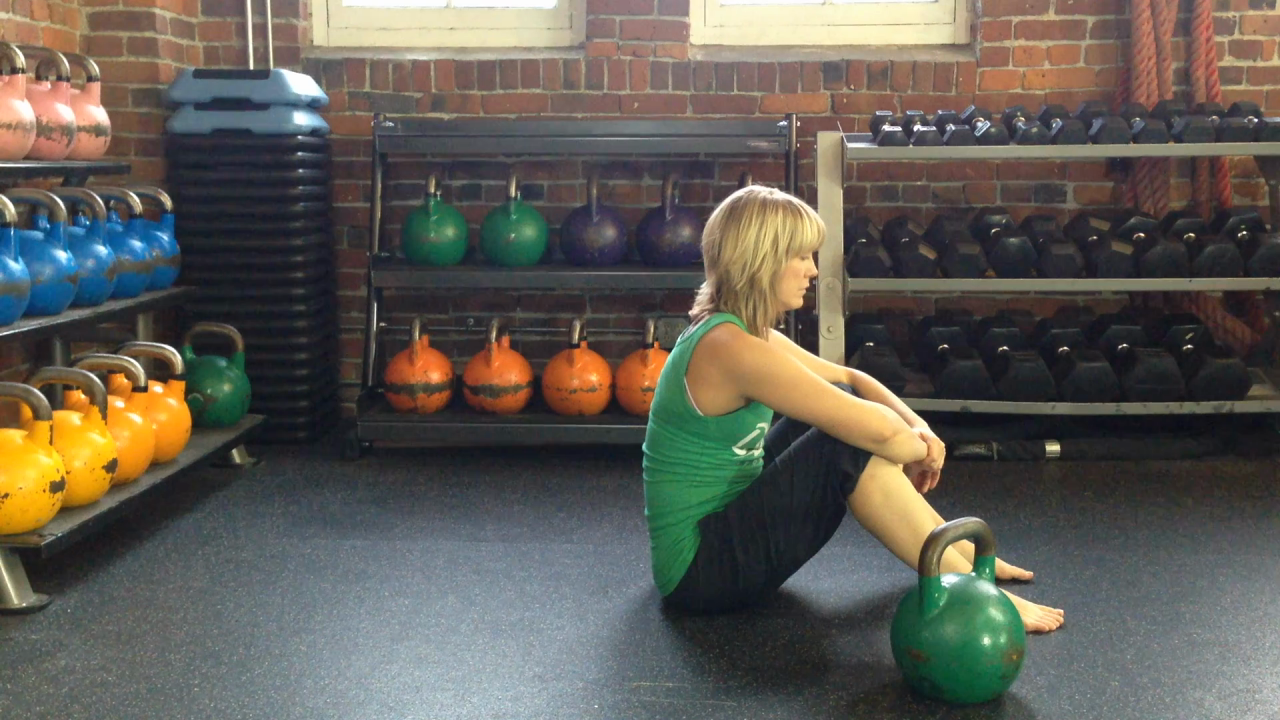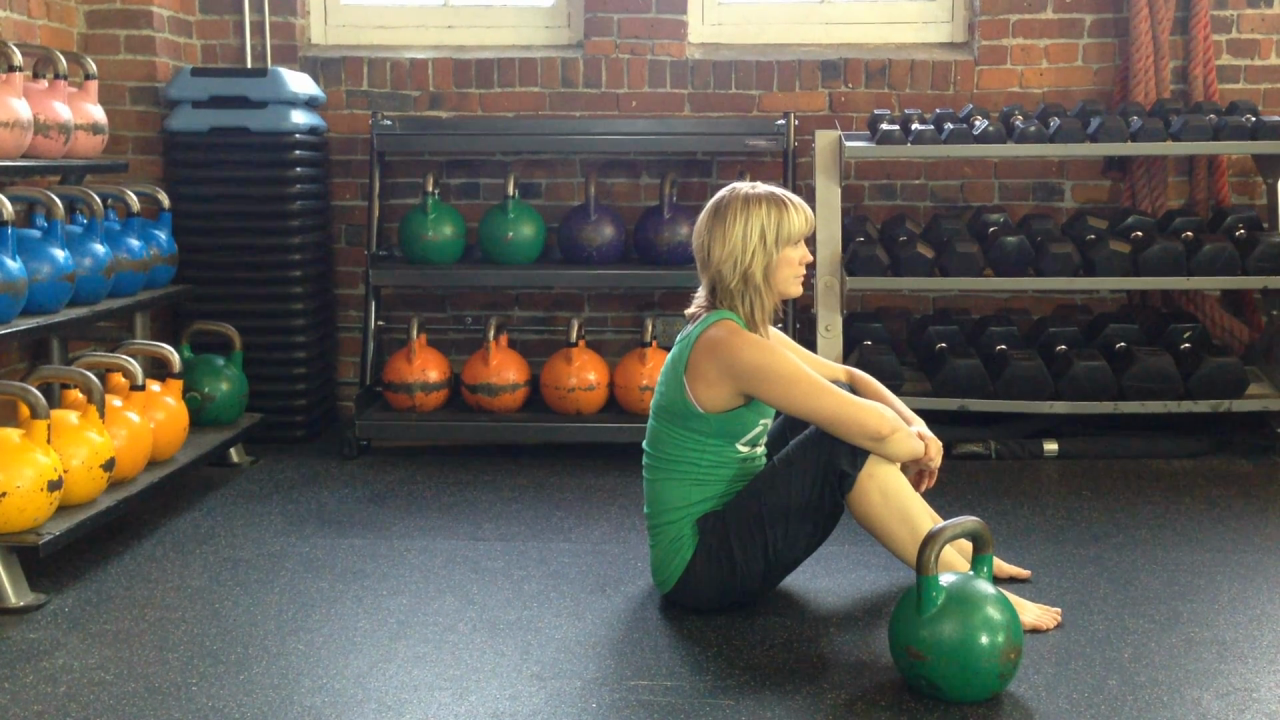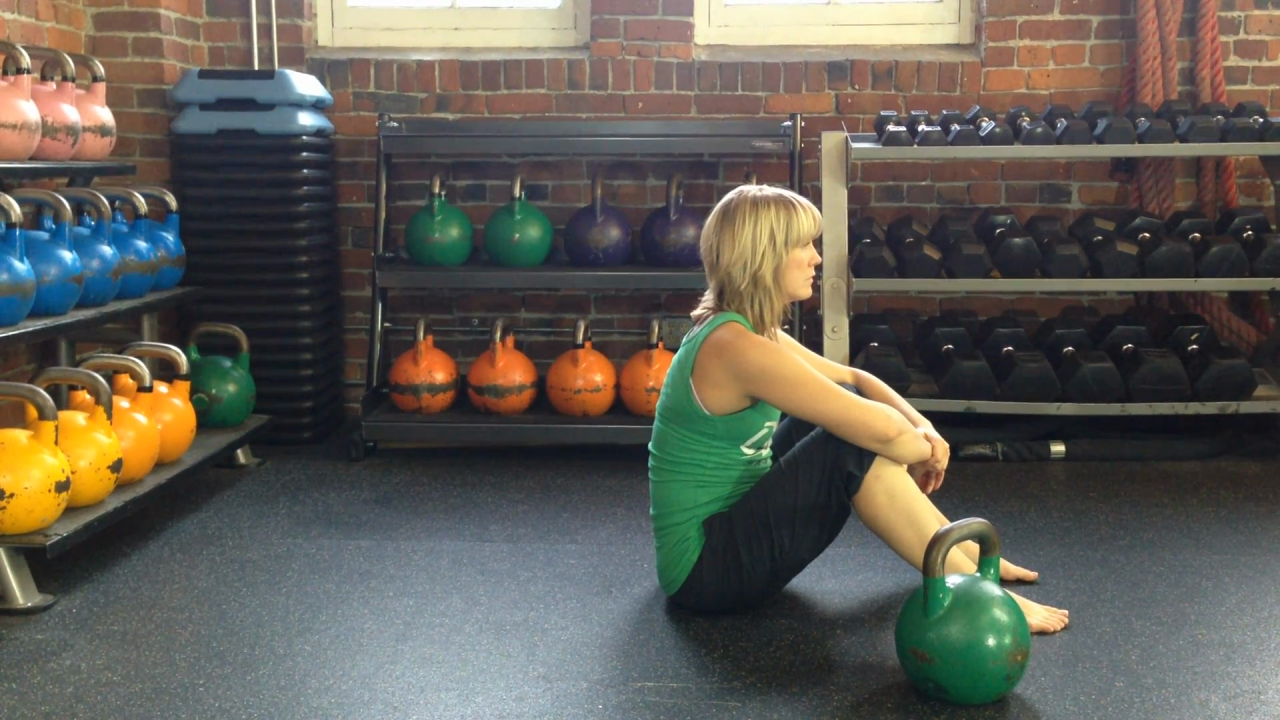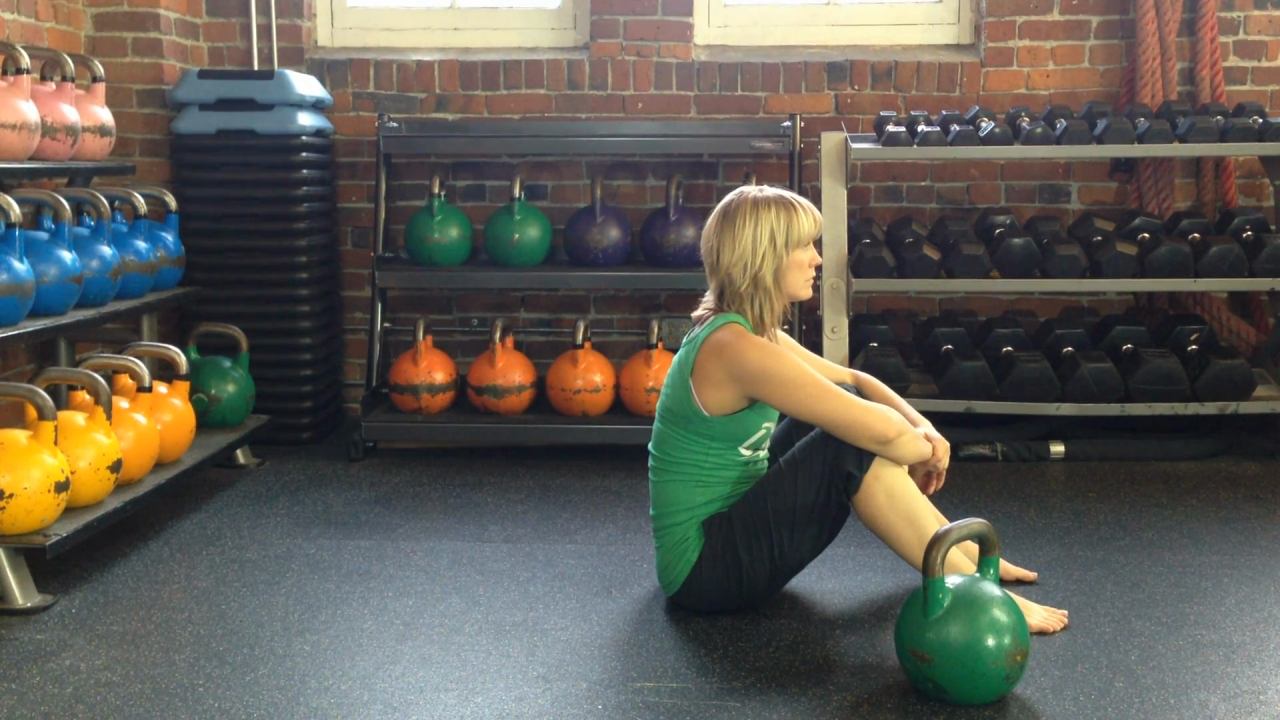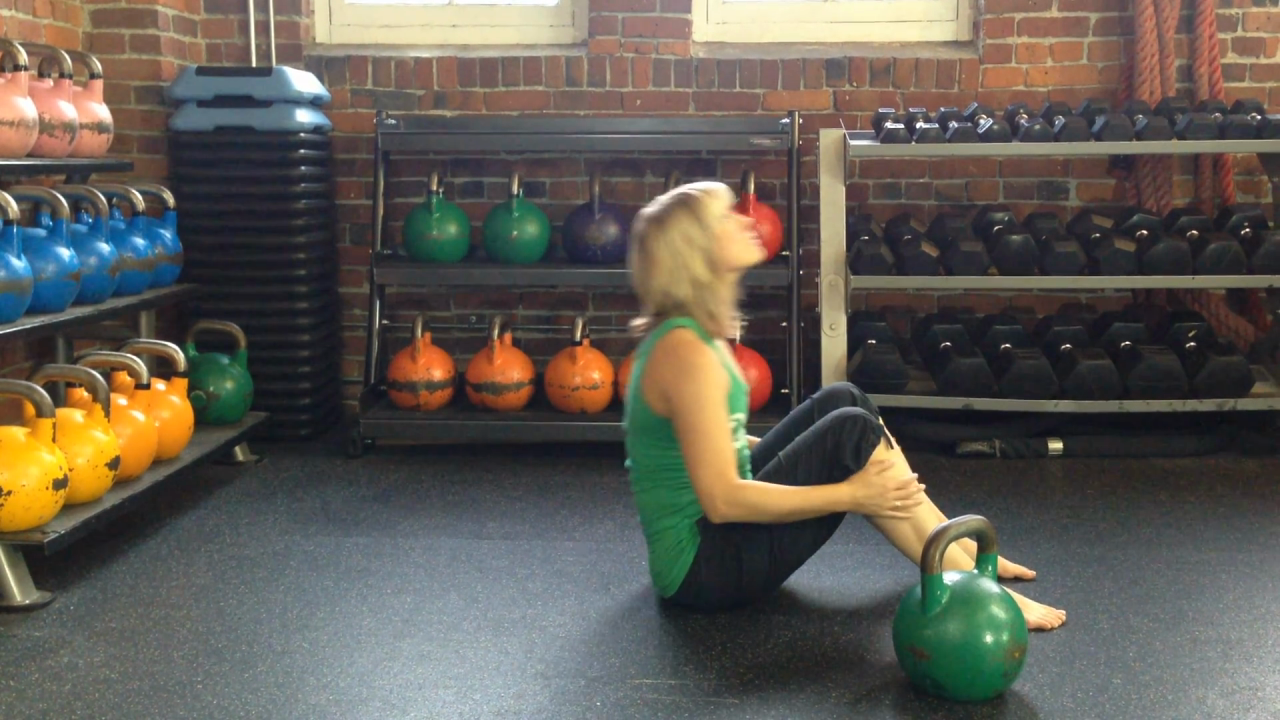
dt=1s
person 1, frame 1
left shoulder: (737, 331)
right shoulder: (733, 347)
left elbow: (848, 377)
right elbow: (874, 429)
left wrist: (918, 427)
right wrist: (918, 448)
left hip: (720, 527)
right hip: (700, 565)
left knee: (843, 402)
right knee: (852, 449)
left ankle: (960, 550)
person 1, frame 2
left shoulder: (737, 328)
right shoulder: (731, 344)
left elbow: (847, 377)
right elbow: (873, 427)
left wrist: (915, 426)
right wrist: (916, 448)
left hip: (721, 525)
right hip: (699, 562)
left knee: (842, 406)
right knee: (851, 448)
left ankle: (958, 549)
person 1, frame 3
left shoulder: (742, 330)
right shoulder: (738, 346)
left elbow: (853, 378)
right elbow: (879, 429)
left wrist: (922, 428)
right wrist: (922, 450)
left hip: (728, 526)
right hip: (705, 564)
left knee: (848, 408)
right knee: (857, 449)
left ankle: (963, 550)
person 1, frame 4
left shoulder: (743, 329)
right shoulder: (737, 347)
left elbow: (853, 380)
right elbow: (878, 430)
left wrist: (922, 428)
right wrist: (924, 450)
left hip: (726, 524)
right hip: (705, 565)
left knee: (846, 407)
right knee: (854, 446)
left ankle: (965, 552)
person 1, frame 5
left shoulder: (691, 333)
right shoulder: (686, 353)
right elbow: (722, 500)
left wrist: (832, 449)
right wrist: (851, 494)
left hip: (710, 536)
right hip: (701, 564)
left knee: (841, 402)
right knee: (852, 432)
left ankle: (959, 549)
